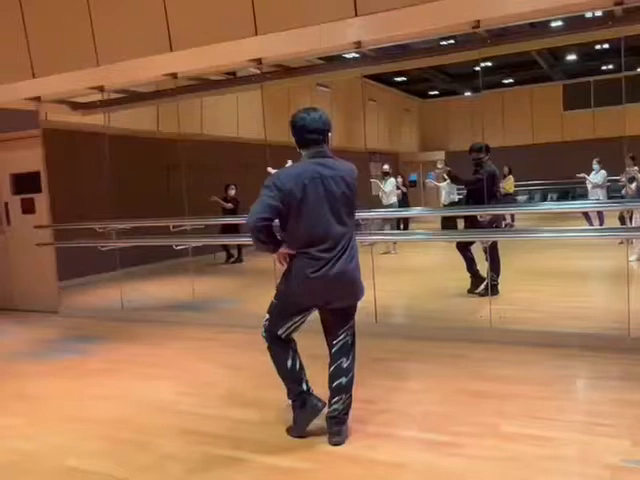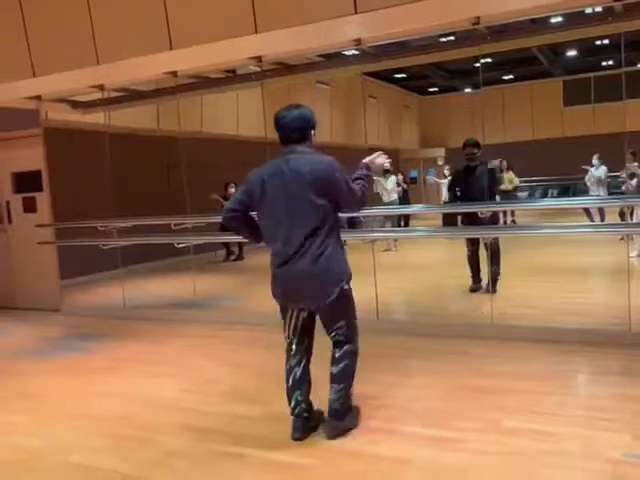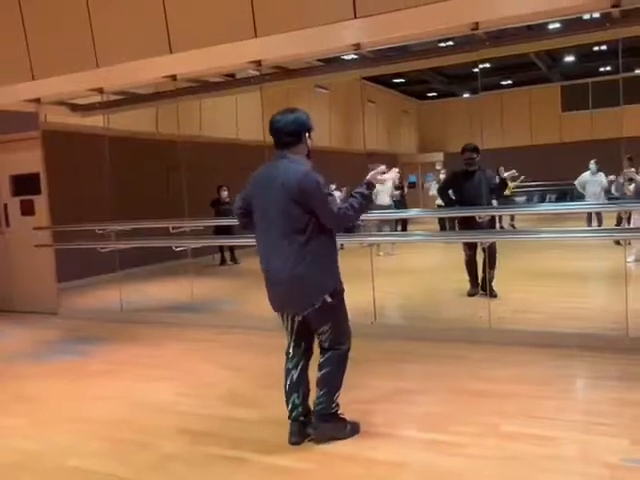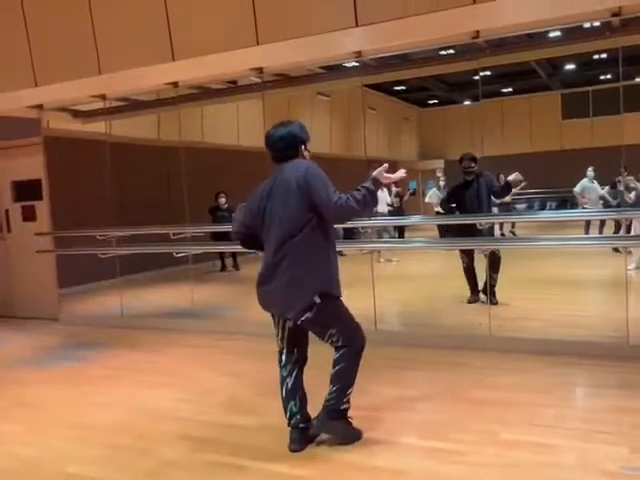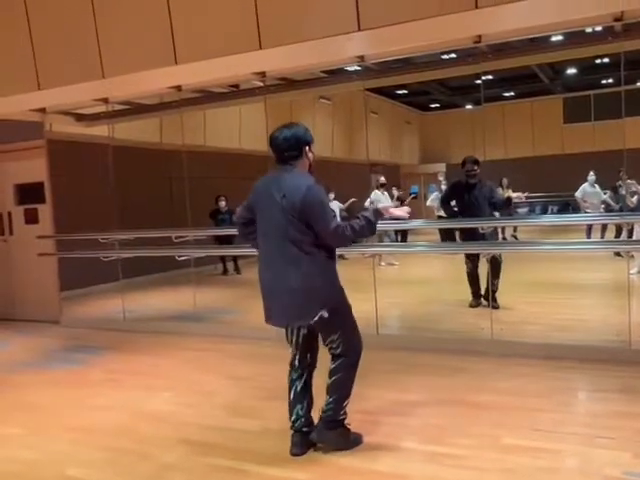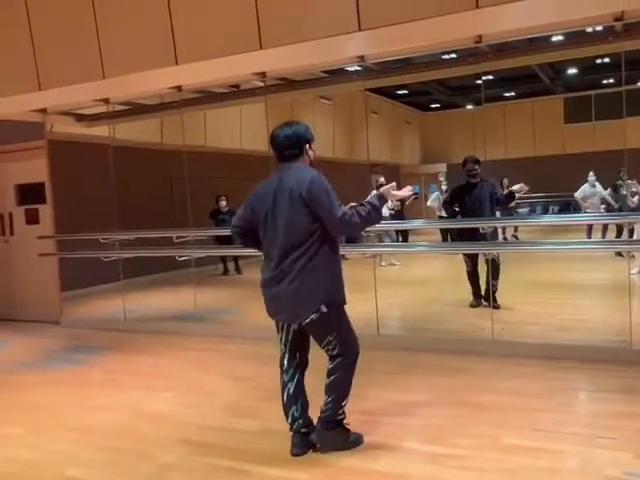
dt=0.4s
person 1, frame 1
left shoulder: (285, 179)
right shoulder: (349, 172)
left elbow: (256, 223)
left wrist: (276, 246)
left hip: (303, 278)
right hip: (344, 278)
left knee: (275, 334)
right knee: (342, 349)
left ankle: (304, 401)
right ankle: (337, 423)
person 1, frame 2
left shoulder: (260, 176)
right shoulder: (325, 167)
left elbow: (231, 214)
right elbow: (353, 201)
right wrist: (365, 170)
left hip: (287, 278)
right hip: (327, 274)
left knee: (297, 347)
right knee: (344, 340)
left ankle: (302, 418)
right ankle: (340, 414)
person 1, frame 3
left shoulder: (259, 177)
right shoulder: (304, 174)
left elbow: (243, 215)
right elbow: (338, 219)
right wrist: (368, 186)
left hip: (280, 281)
right hip: (314, 279)
left knee: (297, 349)
right knee: (335, 345)
left ankle: (298, 422)
right ankle: (325, 420)
person 1, frame 4
left shoulder: (264, 190)
right shoulder: (306, 172)
left elbow: (243, 234)
right elbow: (339, 210)
right wrist: (374, 183)
left hip: (275, 289)
right hip: (309, 286)
left knee: (291, 358)
right knee: (351, 342)
left ankle: (299, 428)
right ankle: (333, 415)
person 1, frame 5
left shoulder: (261, 188)
right shoulder: (306, 188)
left elbow: (244, 224)
right elbow: (335, 235)
right wrist: (376, 214)
left hip: (280, 294)
right hip: (315, 291)
left knee: (301, 359)
right knee: (346, 352)
left ankle: (301, 433)
right ankle: (331, 427)
person 1, frame 6
left shoulder: (263, 190)
right shoulder: (310, 180)
left elbow: (240, 229)
right elbow: (342, 224)
right wrist: (380, 199)
left hip: (278, 292)
right hip: (315, 291)
left knee: (292, 362)
right knee: (344, 352)
left ankle: (300, 433)
right ankle: (329, 427)
person 2, frame 1
left shoulder: (489, 171)
right shoulder: (479, 170)
left elbow: (469, 183)
left wrist: (450, 174)
left hip: (488, 218)
right hip: (476, 218)
left knee: (490, 251)
right knee: (462, 245)
left ankle: (492, 285)
right ankle: (477, 277)
person 2, frame 2
left shoulder: (487, 168)
right shoulder: (461, 172)
left elbow: (495, 187)
right elbow: (452, 189)
left wrist: (492, 170)
right wrist: (456, 201)
left hip: (487, 215)
right hip: (469, 215)
left knee: (492, 247)
right knee: (471, 249)
left ankle: (493, 280)
right ankle: (476, 280)
person 2, frame 3
left shoulder: (487, 174)
right shoulder: (456, 176)
left elbow: (496, 193)
right elbow: (442, 190)
left wrist: (504, 180)
right wrist: (452, 205)
left hip: (486, 219)
right hip: (466, 221)
left knee: (490, 252)
right knee: (469, 254)
left ankle: (487, 284)
right ankle: (474, 284)
person 2, frame 4
left shoulder: (486, 178)
right shoulder: (458, 188)
left elbow: (498, 193)
right elbow: (444, 203)
left wrist: (509, 183)
right wrist: (453, 211)
left hip: (484, 227)
right hip: (465, 229)
left knee: (494, 256)
right knee: (467, 261)
left ankle: (489, 289)
right ankle: (474, 292)
person 2, frame 5
left shoulder: (488, 186)
right shoulder: (457, 187)
left elbow: (498, 205)
right elbow: (444, 202)
left wrist: (509, 199)
right wrist: (454, 215)
left hip: (488, 231)
right hip: (469, 233)
left knee: (495, 261)
right knee: (471, 266)
left ankle: (490, 294)
right ankle: (476, 296)
person 2, frame 6
left shoulder: (490, 185)
right shoulder: (459, 190)
left elbow: (501, 201)
right elbow: (446, 204)
left wrist: (512, 192)
right wrist: (455, 215)
left hip: (488, 232)
right hip: (468, 233)
left knee: (494, 262)
right knee: (470, 266)
left ankle: (490, 295)
right ankle: (477, 296)
